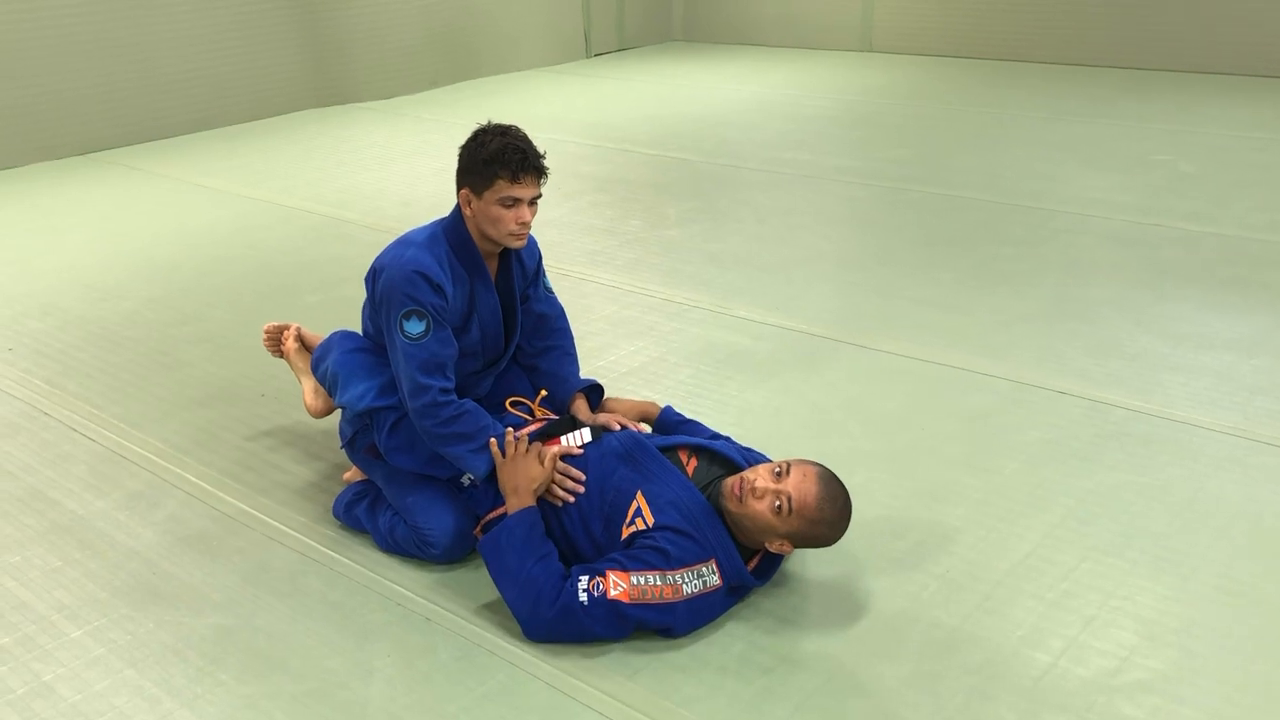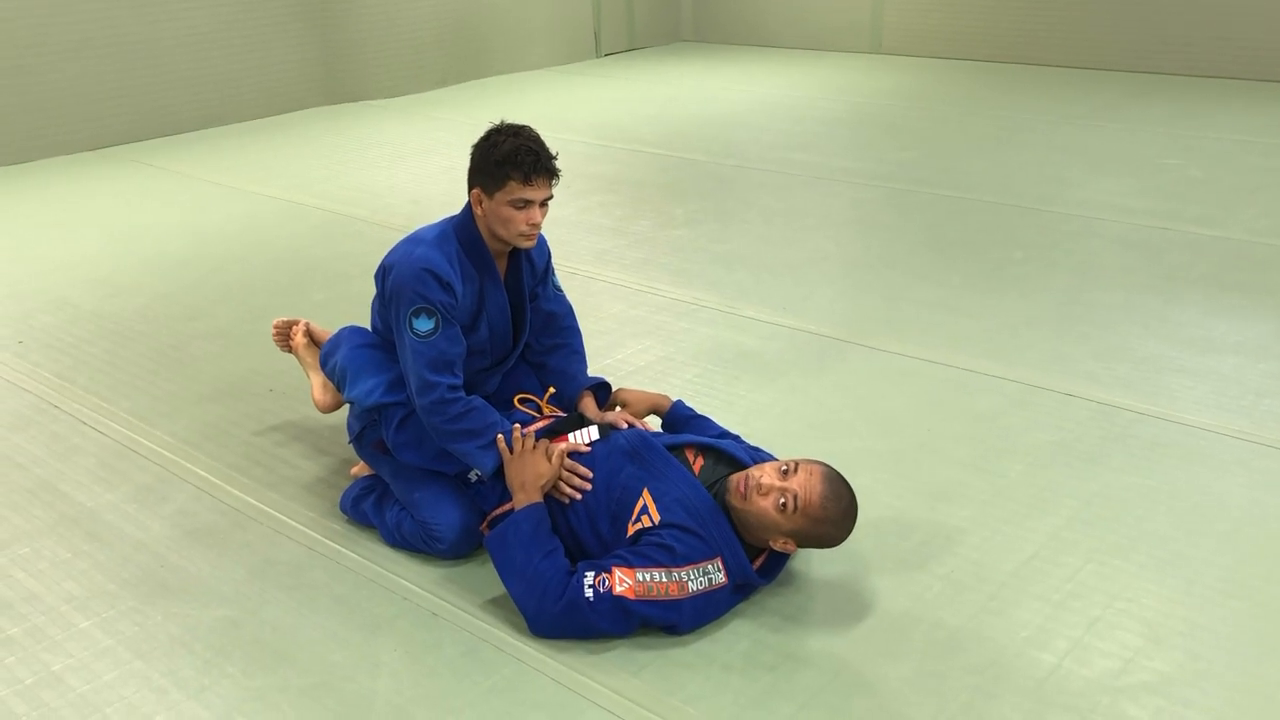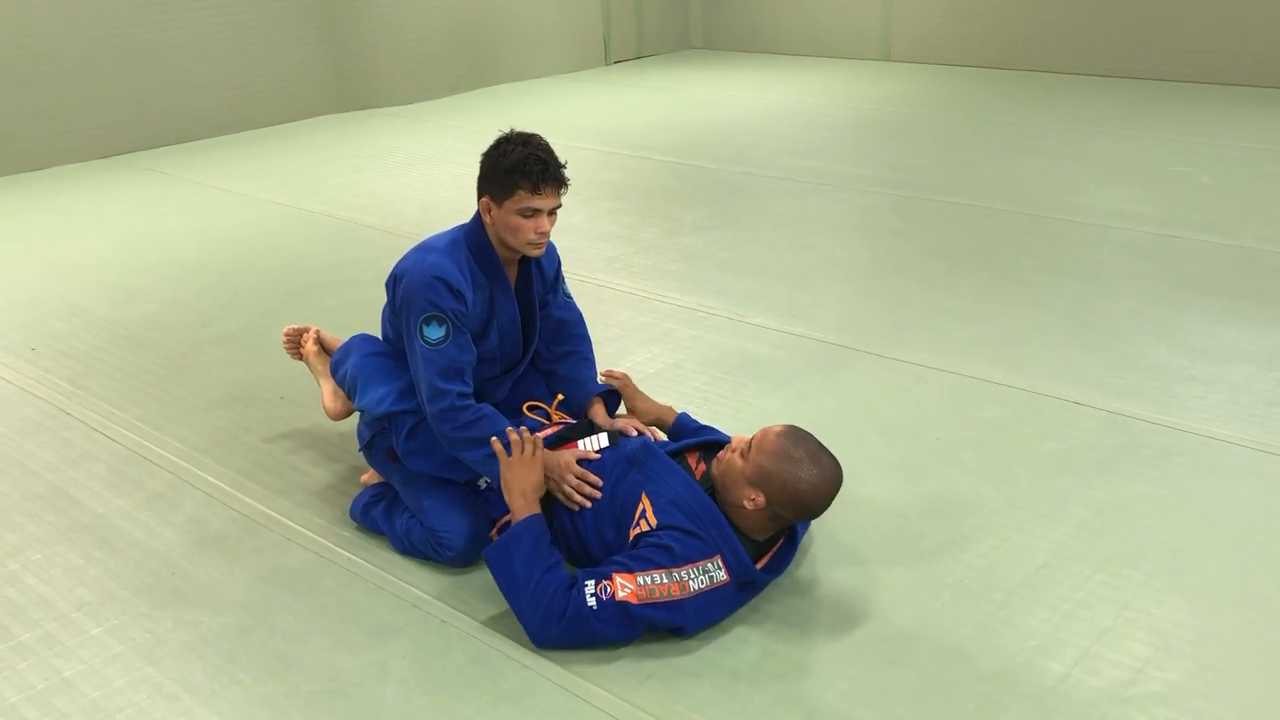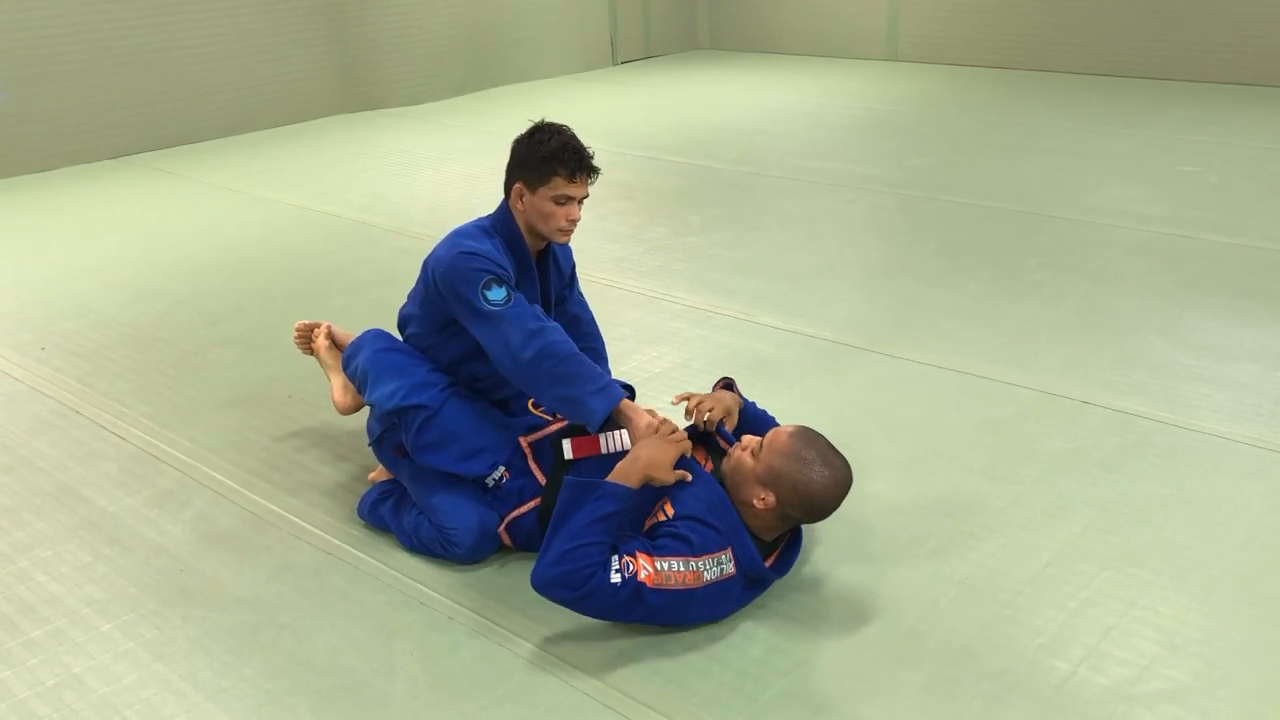
dt=1s
person 1, frame 1
left shoulder: (686, 562)
right shoulder: (752, 468)
left elbow: (547, 609)
left wrist: (519, 499)
right wrist: (648, 410)
right ankle: (335, 377)
person 1, frame 2
left shoulder: (689, 559)
right shoulder: (754, 464)
left elbow: (553, 605)
left wrist: (525, 496)
right wrist: (660, 404)
left hip: (498, 479)
right ankle: (340, 358)
person 1, frame 3
left shoulder: (686, 558)
right shoulder: (781, 513)
left elbow: (554, 618)
left wrist: (523, 504)
right wrist: (664, 416)
left hip: (510, 489)
person 1, frame 4
left shoulder: (703, 556)
right shoulder: (775, 519)
left elbow: (566, 577)
right elbow: (767, 438)
left wrist: (632, 472)
right wrist: (732, 402)
left hip: (521, 486)
left knee: (413, 401)
left ankle: (358, 359)
person 2, frame 1
left shoulder: (520, 251)
right shoulder: (412, 272)
left elbow: (547, 341)
right elbow: (431, 402)
left wrist: (582, 415)
left hip: (478, 389)
right hip: (402, 416)
right knee: (448, 536)
person 2, frame 2
left shoulder: (531, 249)
right shoulder: (423, 269)
left elbow: (555, 338)
right elbow: (439, 398)
left wrist: (589, 410)
left hip: (488, 385)
right hip: (411, 412)
right knee: (453, 531)
person 2, frame 3
left shoulder: (540, 257)
right shoulder: (433, 277)
left elbow: (565, 344)
right elbow: (449, 405)
left wrist: (599, 417)
right wrist: (535, 459)
left hip: (495, 394)
right hip: (418, 419)
right knee: (462, 538)
right ankle: (394, 480)
person 2, frame 4
left shoulder: (555, 252)
right shoulder: (468, 260)
left elbow: (578, 337)
right elbow: (533, 351)
left wrist: (618, 406)
right wrist: (625, 413)
left hip: (501, 398)
